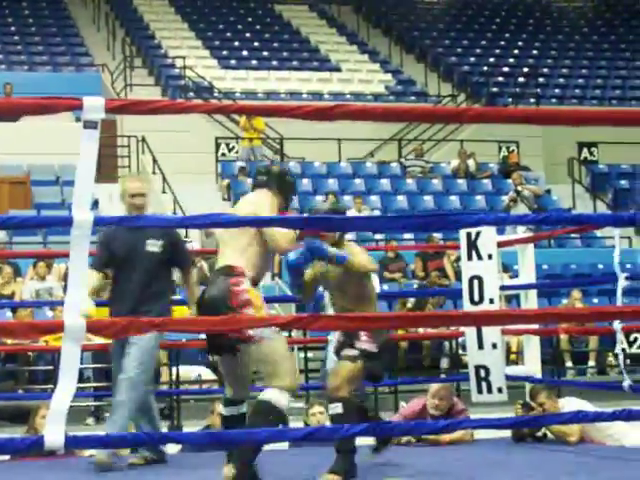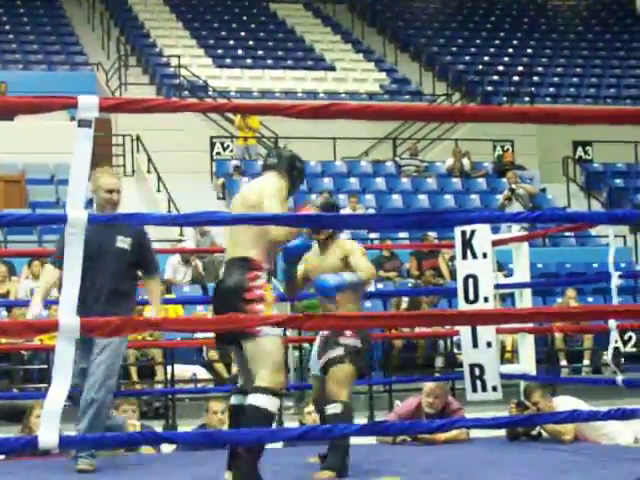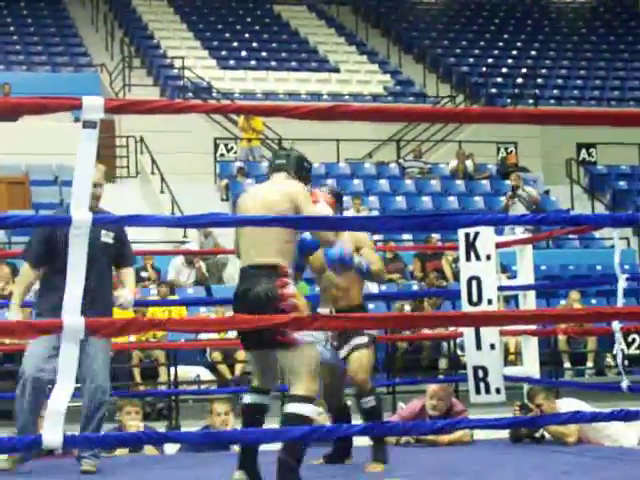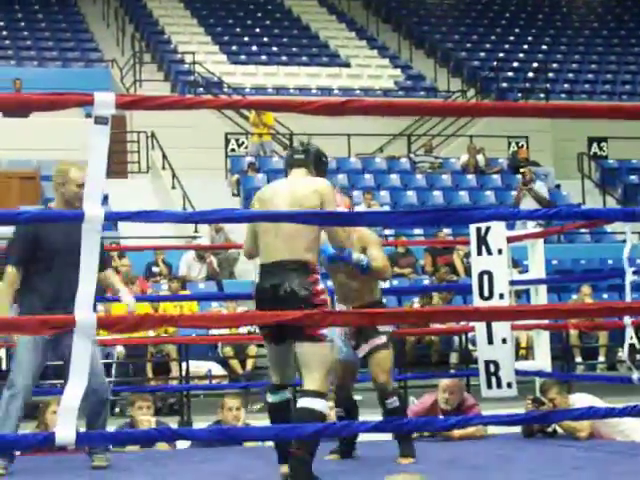
dt=0.2s
person 1, frame 1
left shoulder: (234, 210)
right shoulder: (263, 199)
right elbow: (281, 244)
right wrist: (293, 228)
left hip: (212, 296)
right hip: (233, 292)
left knee: (236, 389)
right knee: (284, 379)
person 1, frame 2
left shoulder: (244, 191)
right shoulder: (273, 184)
right elbow: (277, 234)
left hip: (229, 285)
right hip: (247, 283)
left knee: (249, 379)
right knee: (270, 379)
person 1, frame 3
left shoulder: (245, 197)
right shoulder: (294, 188)
right elbow: (327, 238)
right wrist: (322, 208)
left hip: (245, 289)
right hip: (275, 289)
left knee: (262, 379)
right knee: (305, 384)
person 1, frame 4
left shoulder: (263, 193)
right shoulder: (320, 185)
left elbow: (250, 251)
right elbow: (341, 244)
left hip: (267, 287)
right hip: (302, 283)
left knee: (280, 377)
right knee: (316, 380)
person 2, frame 1
left shoulder: (165, 232)
right shoulder: (112, 235)
left elbow: (187, 271)
right elbow: (97, 271)
left wrist: (194, 306)
right wrist: (85, 297)
left hip: (150, 317)
right hip: (120, 318)
left knee: (133, 379)
right knee: (135, 384)
right ankle: (153, 447)
person 2, frame 2
left shoulder: (134, 231)
left elbow: (150, 274)
right elbow: (55, 267)
left wrist: (155, 308)
right wrist: (37, 301)
left hip: (113, 321)
right hip: (78, 319)
left knee: (98, 387)
right knee: (68, 380)
left ankle: (86, 449)
right ankle: (111, 427)
person 2, frame 3
left shoulder: (113, 226)
right shoulder: (54, 223)
left elbow: (125, 266)
right elbow: (31, 267)
left wrist: (129, 289)
left hip: (96, 319)
right hip: (52, 314)
left knee: (97, 386)
right knee: (33, 375)
left ankle: (87, 451)
person 2, frame 4
right shoulder: (34, 224)
left elbow: (103, 269)
left wrist: (123, 291)
right hip: (36, 319)
left knee: (96, 384)
left ankle: (97, 447)
person 3, frame 1
left shoulder: (352, 251)
right shoulder: (318, 260)
left elbow: (369, 268)
right elbow: (304, 293)
left wrist: (328, 252)
right wrist: (295, 272)
left hip: (366, 330)
right hip: (348, 331)
left knee: (336, 387)
right knee: (341, 391)
person 3, frame 2
left shoulder: (347, 246)
right shoulder: (309, 255)
left elbow: (368, 273)
right elbow: (291, 291)
left wrist: (341, 281)
right wrist: (289, 263)
left hip: (349, 328)
right hip: (328, 330)
left knee: (335, 390)
right knee: (320, 395)
right ankle: (335, 450)
person 3, frame 3
left shoulder: (356, 237)
left elbow: (379, 272)
left wrist: (352, 260)
left hip: (355, 316)
left knee: (360, 378)
right knee: (330, 390)
left ankle: (379, 448)
right ankle: (341, 448)
person 3, frame 4
left shoulder: (364, 235)
left elbow: (384, 269)
left hip: (371, 313)
left knee: (383, 380)
right knee: (340, 383)
left ankle: (406, 445)
right ankle: (346, 444)
